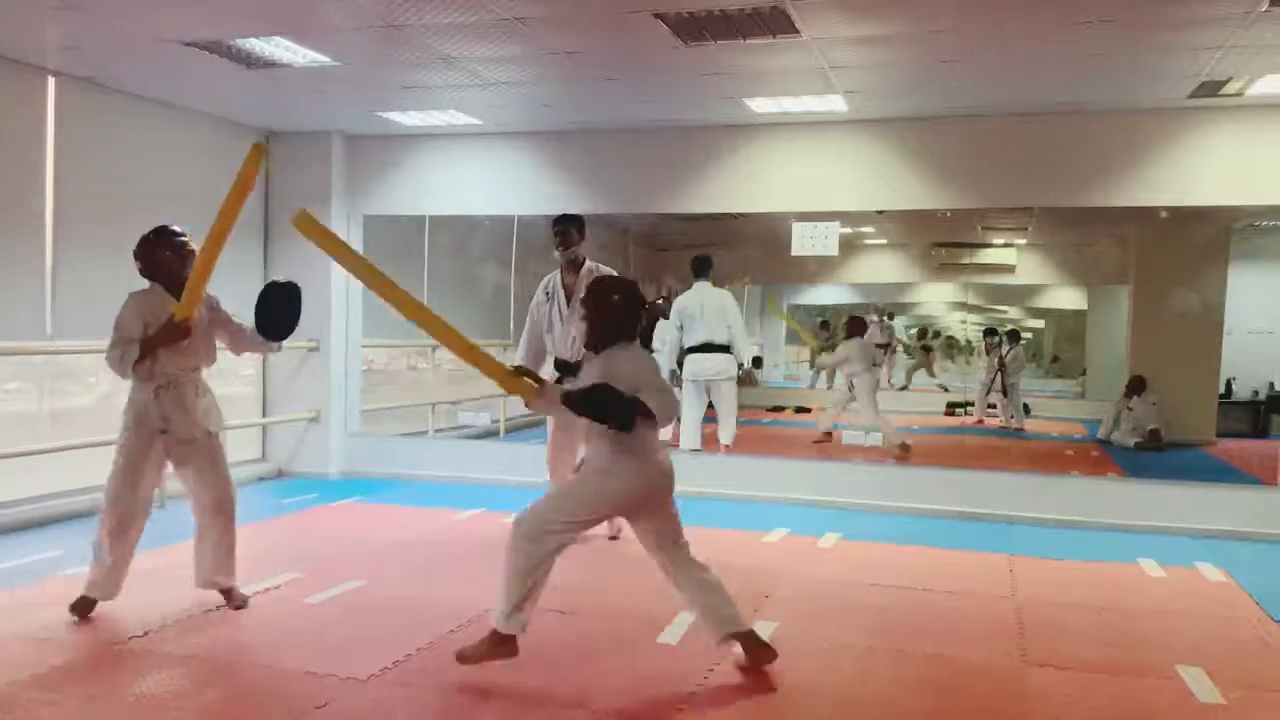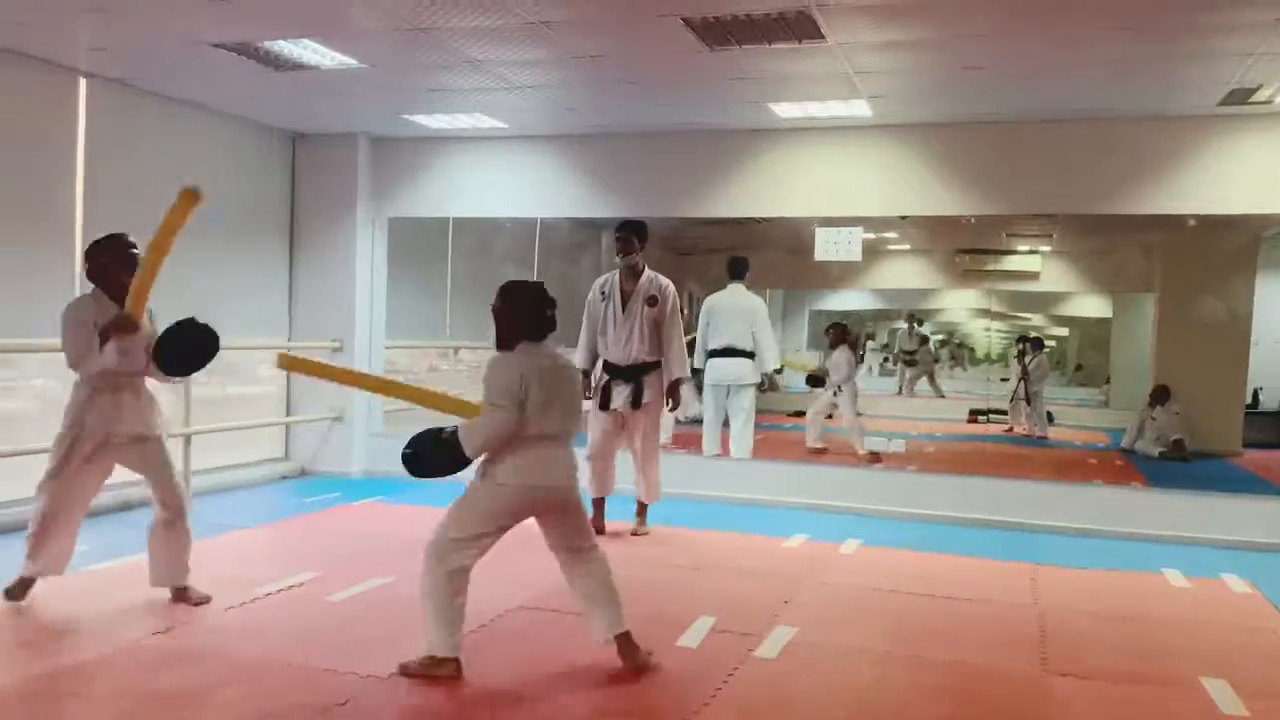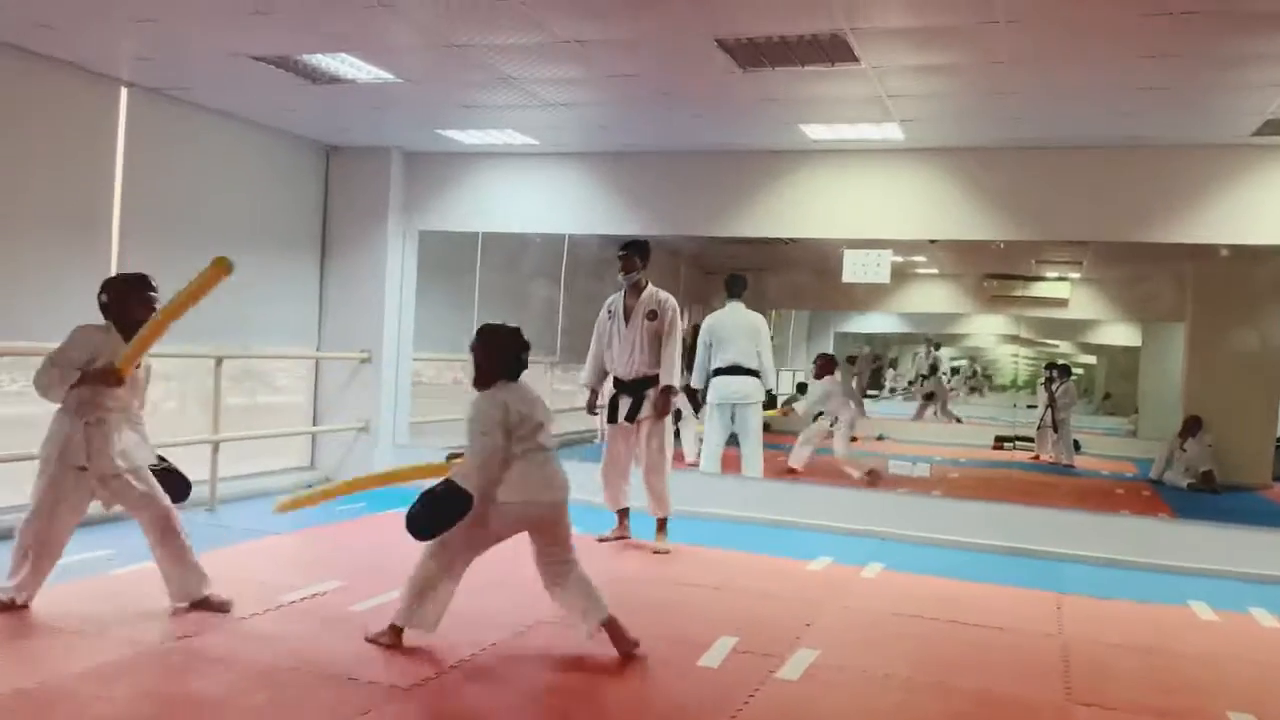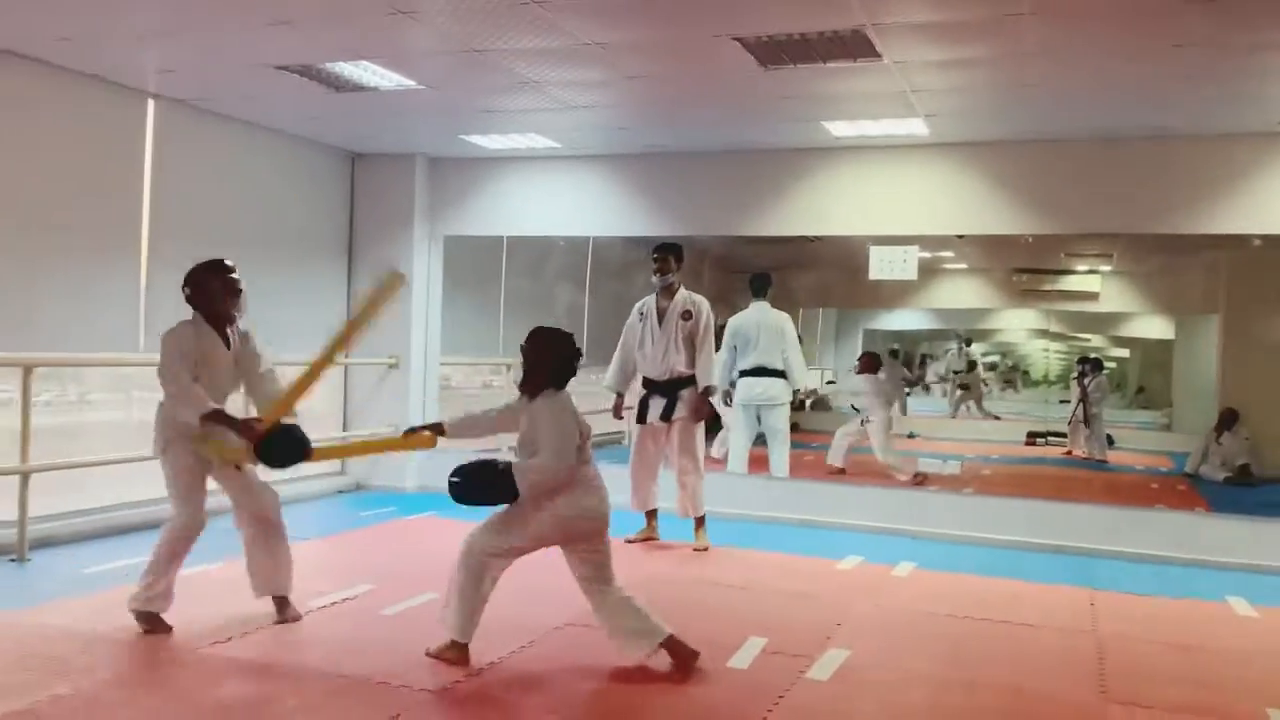
dt=0.4s
person 1, frame 1
left shoulder: (205, 304)
right shoulder: (139, 304)
left elbow: (243, 340)
right elbow: (119, 360)
right wrist: (157, 341)
left hip: (196, 409)
right hip: (153, 410)
left knee: (217, 498)
right knee: (126, 501)
left ankle: (219, 578)
right ankle: (98, 588)
person 1, frame 2
left shoulder: (141, 316)
right shoulder: (82, 309)
left elbow: (158, 364)
right elbow: (78, 356)
right wrist: (111, 332)
left hip: (138, 415)
right hip: (93, 416)
left knee: (171, 497)
right knee: (62, 495)
left ankle: (176, 580)
right ankle: (34, 570)
person 1, frame 3
right shoulder: (88, 338)
right elbow: (45, 380)
left wrist: (151, 452)
right wrist: (89, 378)
left hip: (119, 447)
right hip: (75, 443)
left knee: (161, 517)
right knee: (46, 523)
left ankle: (192, 592)
person 1, frame 4
left shoulder: (241, 339)
right shoulder: (181, 336)
left elbow: (263, 385)
right elbow: (180, 393)
right wrist: (229, 422)
left hip: (219, 433)
right hip: (179, 433)
left knee: (260, 505)
right knee: (189, 516)
left ankle: (278, 589)
right ankle: (147, 602)
person 2, frame 1
left shoulder: (627, 361)
right shoulder: (607, 360)
left elbow: (665, 405)
right elbow: (571, 406)
left wrist: (632, 411)
right wrist: (536, 391)
left hip: (618, 473)
right hip: (653, 473)
left knee: (532, 532)
right knee: (677, 560)
left ankle: (504, 635)
right ankle: (748, 641)
person 2, frame 2
left shoulder: (505, 364)
right shoulder: (567, 369)
left elbow: (496, 424)
left wrist: (459, 440)
left hip: (508, 479)
right hip: (559, 478)
left knee: (445, 553)
right knee: (584, 558)
left ankle: (443, 656)
right ankle: (626, 646)
person 2, frame 3
left shoulder: (488, 403)
right shoulder: (530, 398)
left elbow: (487, 455)
right wrist: (462, 461)
left hip: (510, 496)
right hip: (551, 493)
left knee: (445, 554)
right knee: (561, 570)
left ankle: (397, 628)
right ankle: (609, 625)
person 2, frame 4
left shoulder: (550, 409)
right shoulder: (534, 402)
left elbow: (556, 467)
right elbow: (496, 418)
left wrist: (510, 477)
right wrist: (440, 428)
left hip: (557, 510)
right hip: (590, 510)
left knee: (478, 553)
right knee: (602, 589)
left ankle: (457, 645)
right ankle: (672, 646)
person 3, frame 1
left shoulder: (605, 278)
right shoulder: (547, 284)
right elbow: (535, 332)
right wrist: (527, 376)
right hip: (563, 376)
right knee: (560, 452)
left ankle: (611, 514)
person 3, frame 2
left shoulder: (661, 288)
right shoulder: (601, 286)
left elbow: (672, 336)
right elbow: (590, 332)
left wrist: (674, 381)
right wrist: (585, 374)
left hip: (646, 380)
right hip: (610, 379)
left knee: (646, 452)
right knee: (599, 449)
left ankle: (641, 515)
right ankle: (597, 515)
person 3, frame 3
left shoulder: (664, 303)
right shoulder: (611, 305)
left elbow: (671, 349)
right elbow: (599, 349)
left wrist: (667, 391)
right wrist: (593, 390)
left hip: (650, 394)
right hip: (621, 394)
left knee: (654, 465)
right knee: (613, 463)
left ankle: (661, 532)
right ankle: (623, 524)
person 3, frame 4
left shoulder: (697, 305)
right shoulder: (642, 307)
left elbow: (705, 351)
right elbow: (627, 351)
left wrist: (705, 393)
right wrist: (618, 394)
left hip: (683, 395)
right hip: (651, 396)
left knee: (688, 464)
right knee: (642, 464)
left ankle: (699, 528)
right ankle: (650, 526)
person 4, frame 1
left shoulder: (681, 301)
right shoulder: (725, 297)
left elbow: (675, 337)
right elbow: (737, 330)
right wrist: (741, 359)
left hip: (694, 361)
right hip: (722, 359)
left knee: (691, 412)
right knee: (726, 408)
left ankle: (689, 452)
right ankle: (725, 445)
person 4, frame 2
left shoulder: (711, 301)
right shoulder: (755, 302)
left elbow: (701, 337)
right elbow: (763, 338)
left wrist: (700, 366)
right wrist: (766, 370)
left hip: (716, 364)
right hip: (743, 365)
left knee: (712, 418)
right knee: (742, 419)
person 4, frame 3
left shoulder: (712, 320)
right shoulder: (758, 320)
left elbow: (702, 356)
right elbow: (766, 357)
left wrist: (699, 385)
right wrist: (767, 386)
left hip: (720, 384)
right hip: (748, 384)
left knee: (713, 439)
right knee: (751, 441)
person 4, frame 4
left shoulder: (736, 320)
right shoulder: (782, 319)
left elbow: (726, 358)
right elbow: (792, 355)
left wrist: (725, 386)
right wrist: (796, 386)
left hip: (746, 385)
right hip: (775, 386)
left knee: (740, 441)
right knee: (778, 442)
